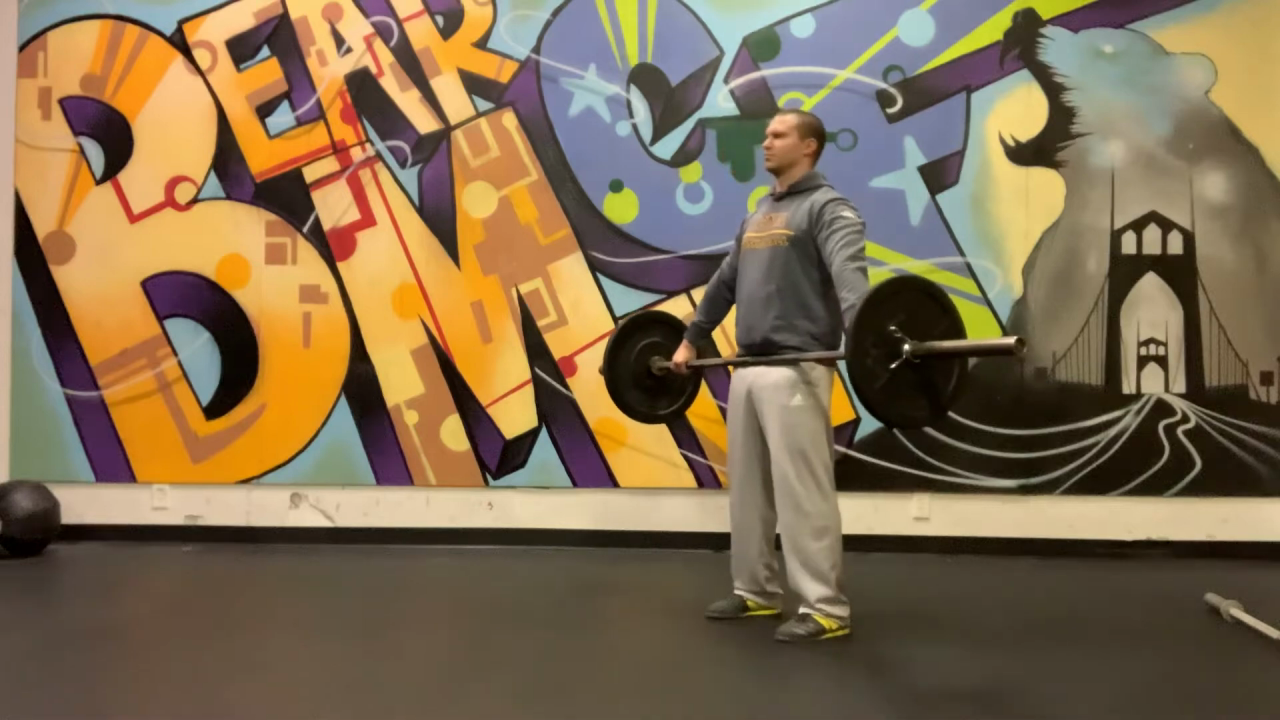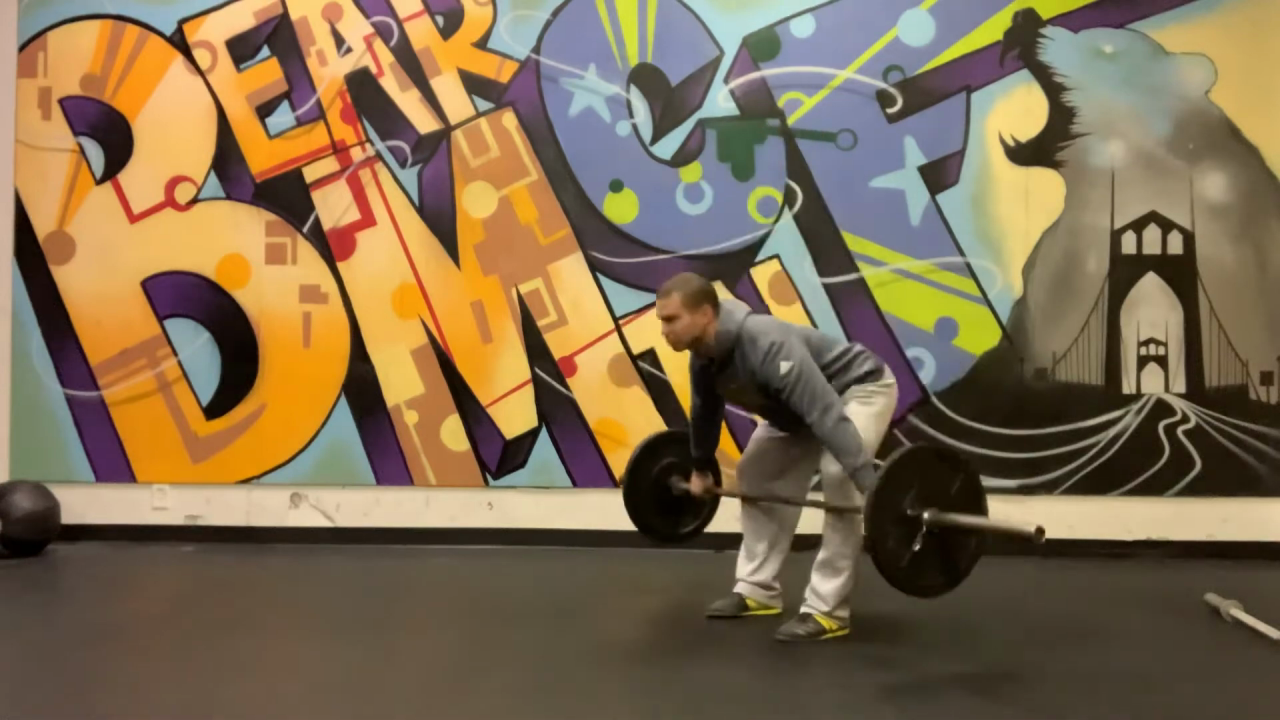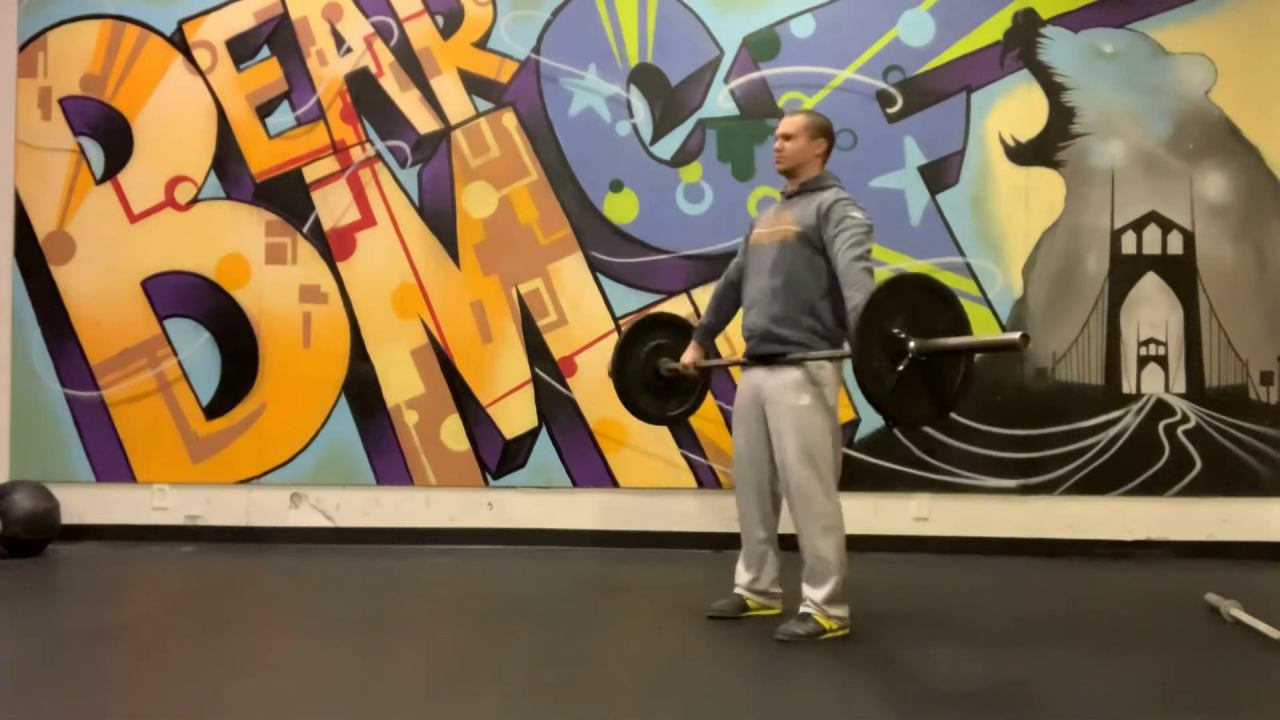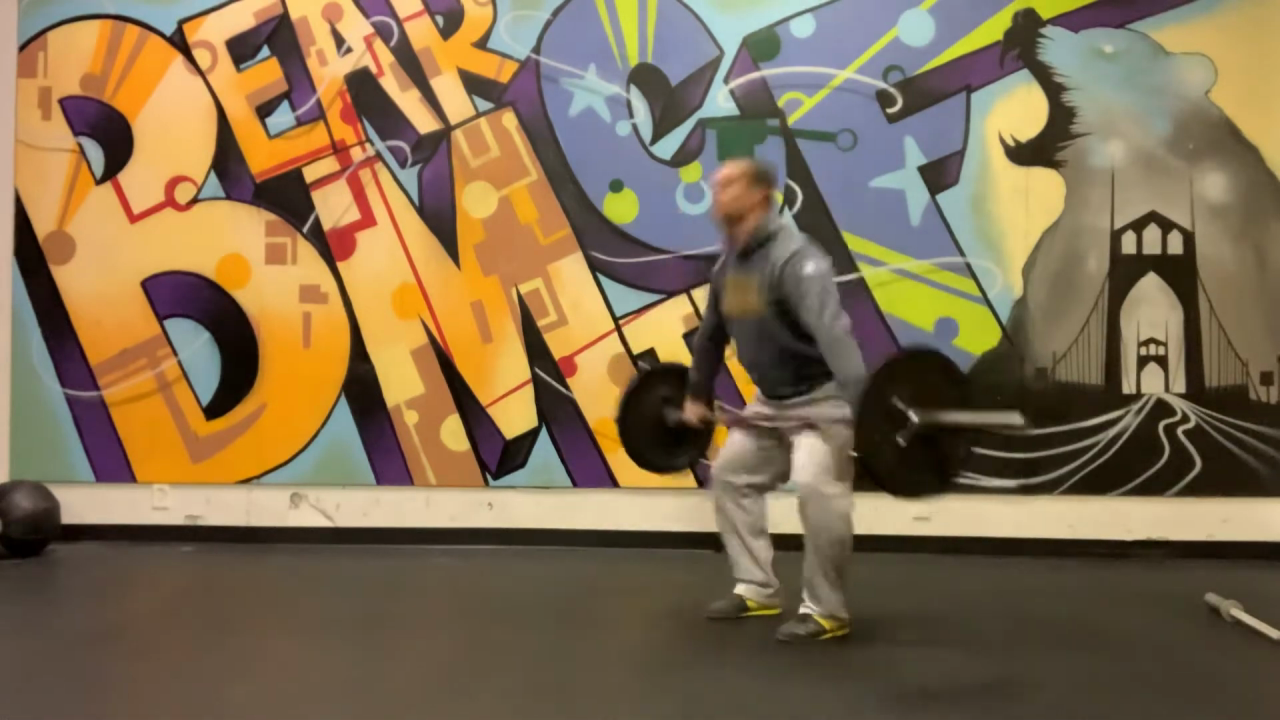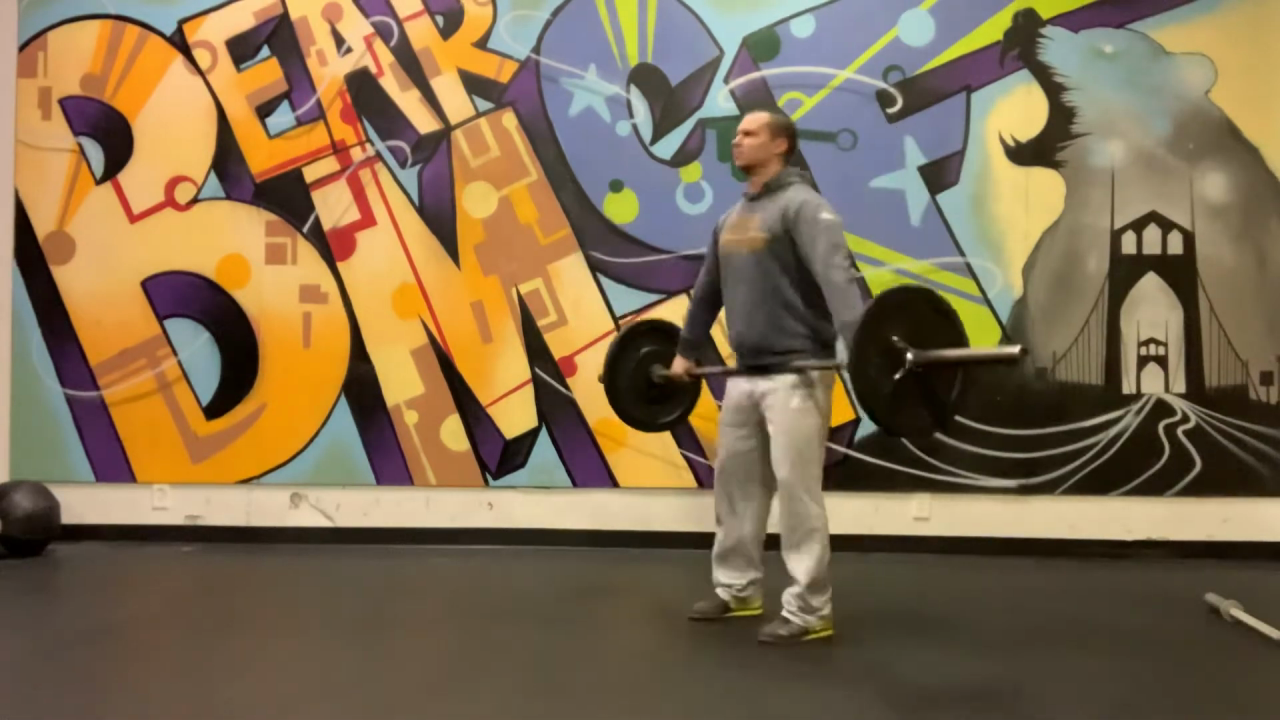
dt=1s
person 1, frame 1
left shoulder: (828, 208)
right shoulder: (758, 214)
left elbow: (848, 272)
right elbow: (726, 281)
right wrist: (691, 338)
left hip: (796, 369)
right hip: (747, 368)
left knee: (803, 489)
right knee: (748, 486)
left ankle: (826, 607)
right ankle: (756, 590)
person 1, frame 2
left shoulder: (767, 346)
right shoulder: (704, 357)
left elbow: (828, 416)
right elbow: (706, 412)
left wrist: (871, 487)
right wrist: (701, 468)
left hip: (859, 390)
left knee: (838, 482)
right knee: (754, 477)
left ankle: (826, 609)
right ankle: (757, 589)
person 1, frame 3
left shoulder: (836, 207)
right shoulder: (771, 214)
left elbow: (854, 272)
right elbow: (734, 281)
right wrist: (700, 341)
left hip: (804, 371)
right hip: (755, 368)
left knee: (808, 488)
right knee: (752, 485)
left ankle: (826, 608)
right ankle: (757, 590)
person 1, frame 4
left shoulder: (793, 256)
right shoulder: (726, 267)
left elbow: (832, 327)
right elbow: (712, 335)
left wrist: (863, 402)
right wrist: (697, 394)
left hip: (825, 395)
right hip: (775, 398)
left knee: (817, 487)
right knee: (732, 474)
left ankle: (826, 609)
right ankle: (756, 589)
person 1, frame 5
left shoulder: (802, 205)
right shoulder: (731, 218)
left elbow: (835, 276)
right elbow: (706, 291)
left wrist: (859, 343)
right wrist: (686, 351)
left hip: (796, 374)
right hip: (745, 375)
left knee: (795, 486)
right knee: (735, 485)
left ankle: (809, 611)
right ankle: (737, 589)
